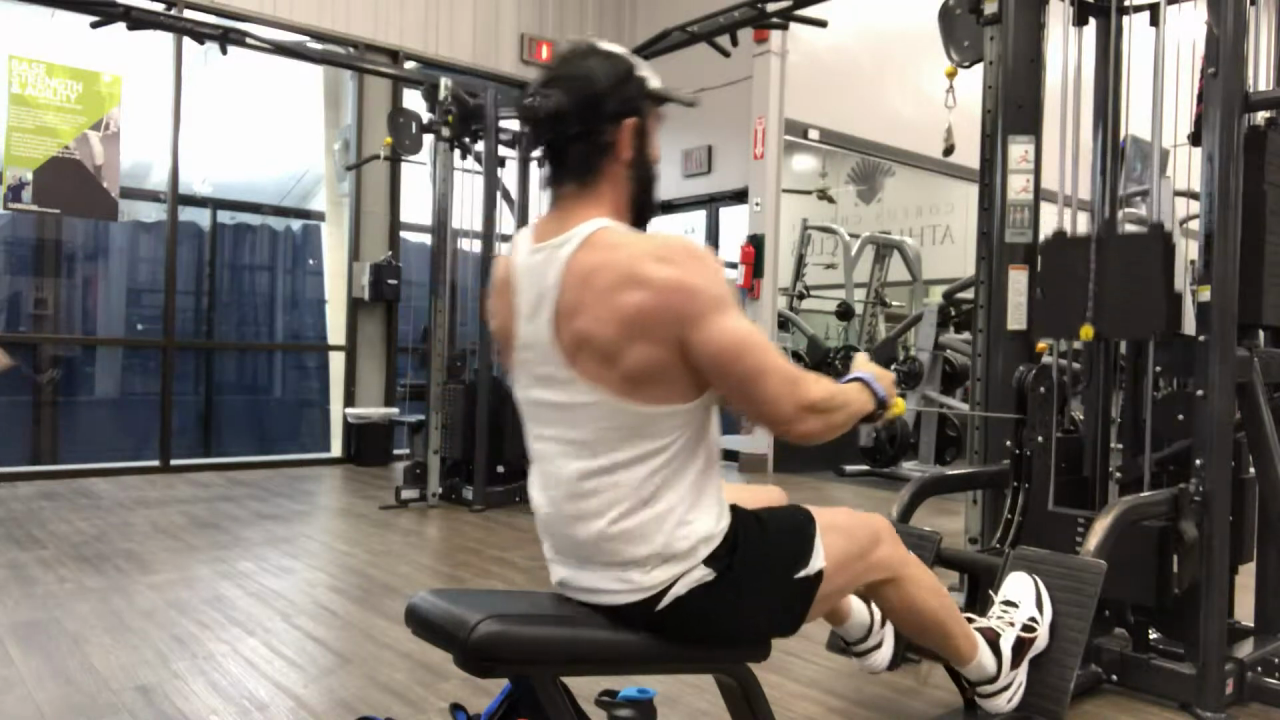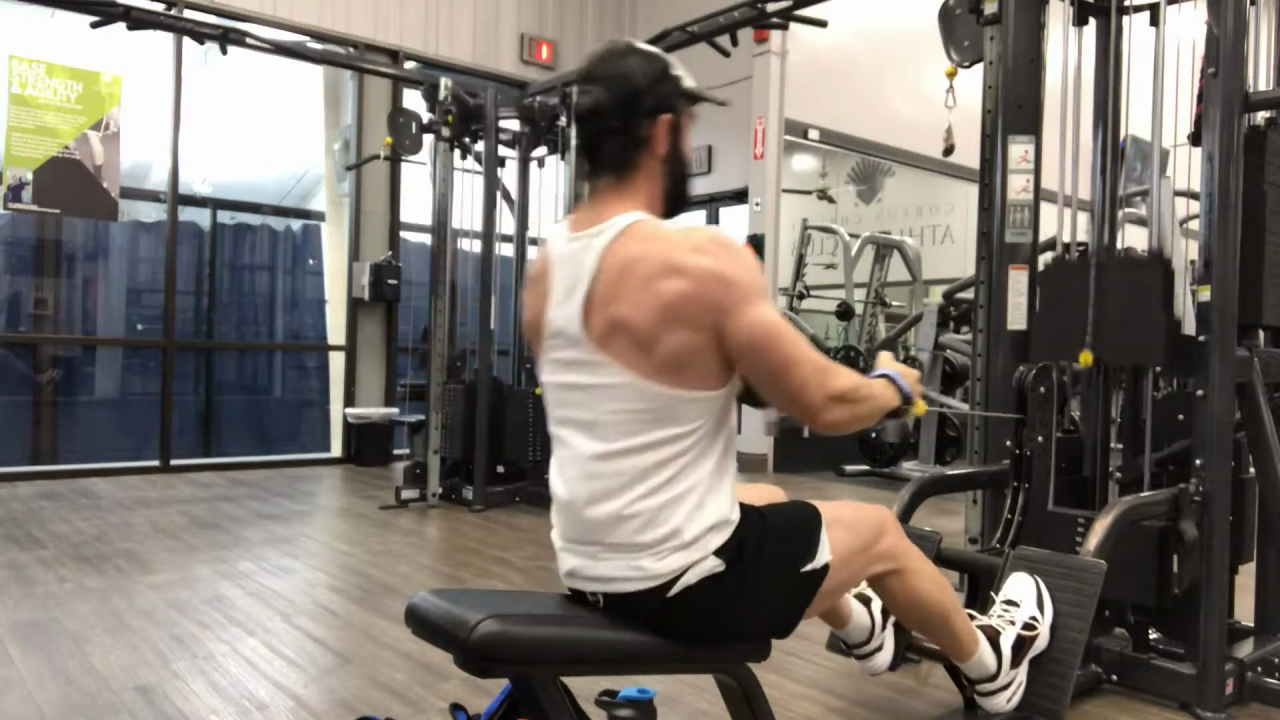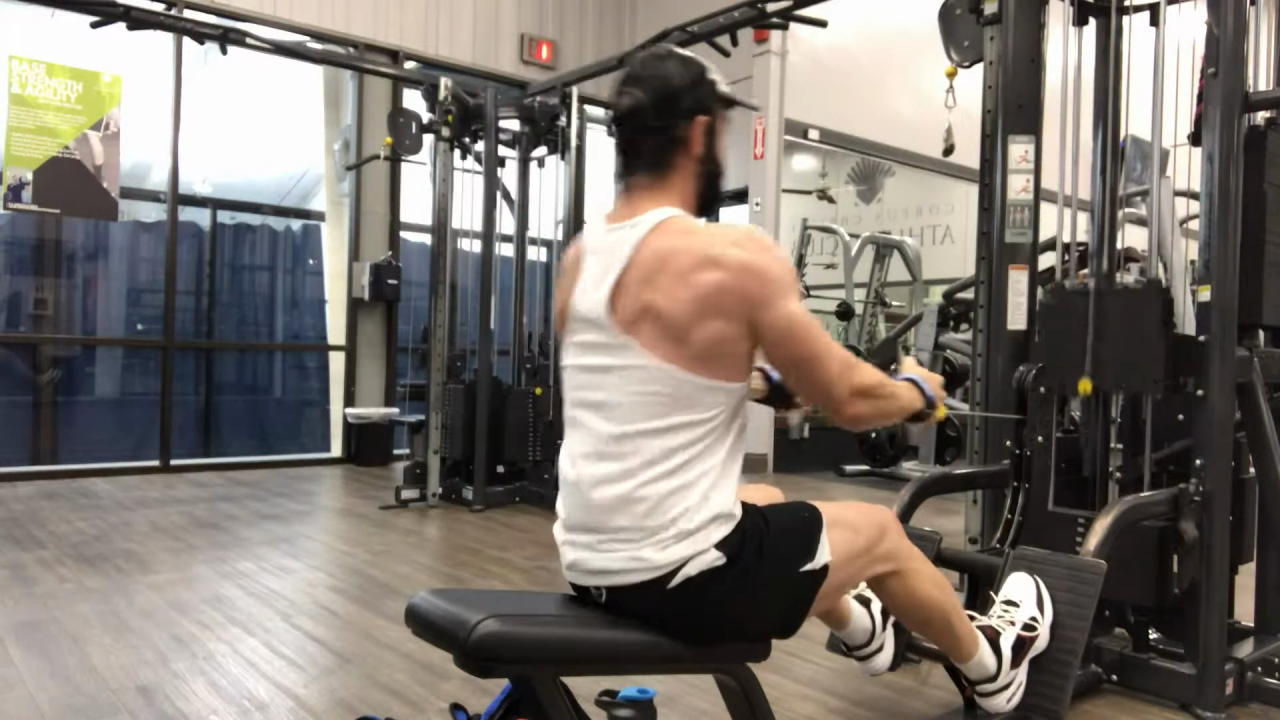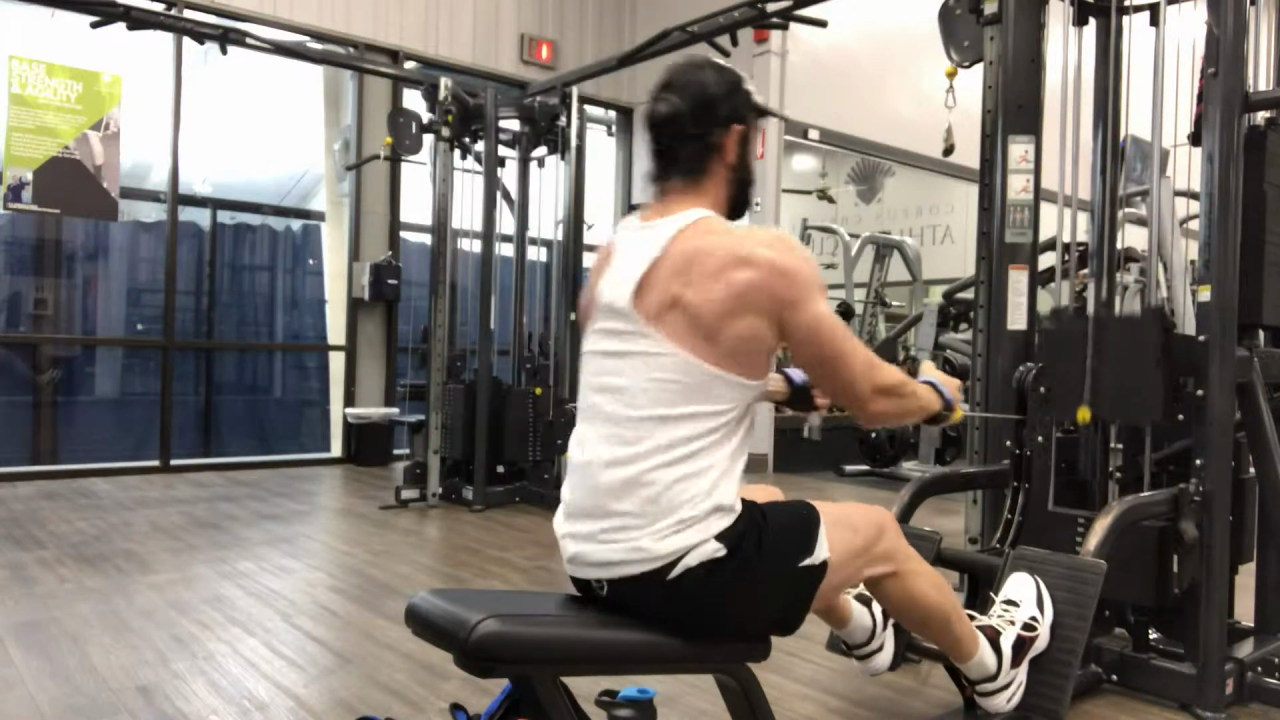
dt=0.1s
person 1, frame 1
left shoulder: (510, 270)
right shoulder: (661, 269)
right elbow: (799, 413)
right wrist: (869, 390)
left hip: (584, 572)
right hip: (670, 584)
left knee: (767, 502)
right knee: (872, 539)
left ankle: (864, 628)
person 1, frame 2
left shoulder: (545, 263)
right shoulder: (698, 261)
right elbow: (824, 405)
right wrist: (893, 387)
left hip: (587, 571)
right hip: (674, 581)
left knee: (765, 502)
right knee: (876, 531)
left ankle: (863, 627)
person 1, frame 3
left shoulder: (581, 256)
right shoulder: (731, 256)
right elbow: (850, 399)
left wrist: (763, 379)
right wrist: (916, 390)
left hip: (591, 569)
right hip: (676, 575)
left knee: (765, 503)
right knee: (878, 533)
left ankle: (862, 630)
person 1, frame 4
left shoulder: (611, 255)
right shoulder: (760, 259)
right elbow: (871, 398)
left wrist: (786, 386)
right wrist: (937, 396)
left hip: (590, 562)
right hip: (678, 571)
left knee: (764, 503)
right knee: (876, 533)
left ankle: (862, 629)
